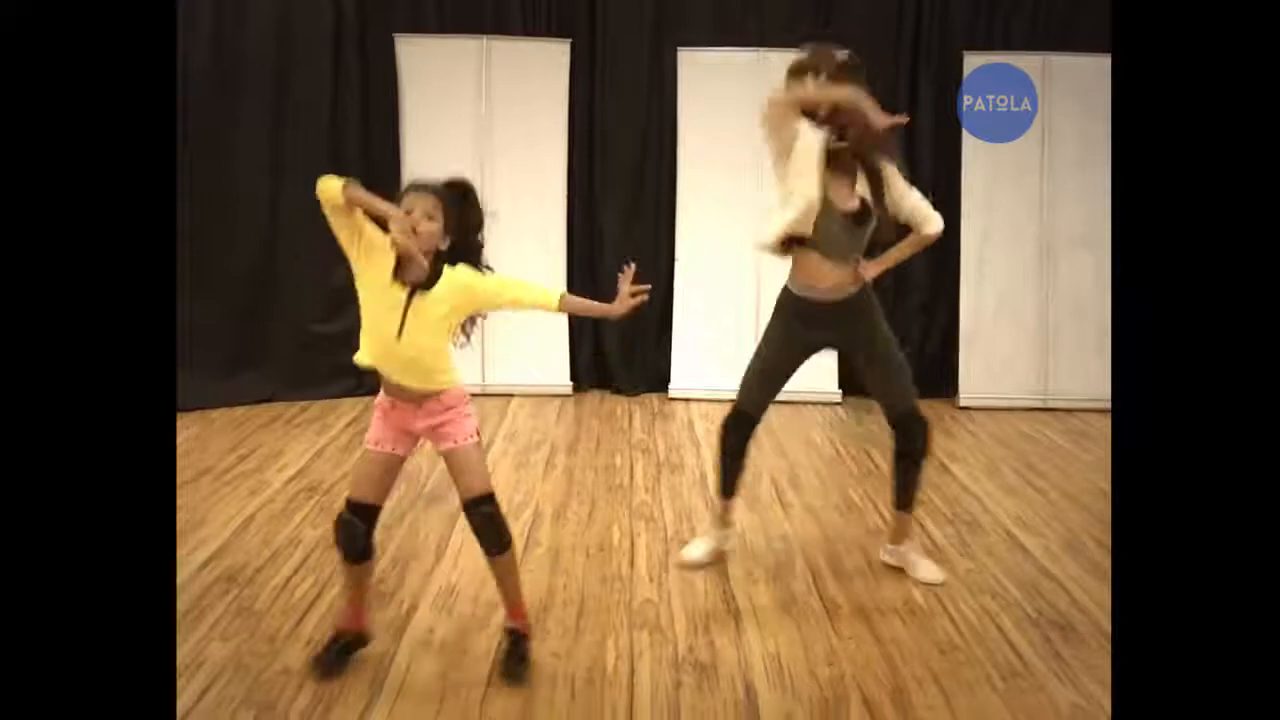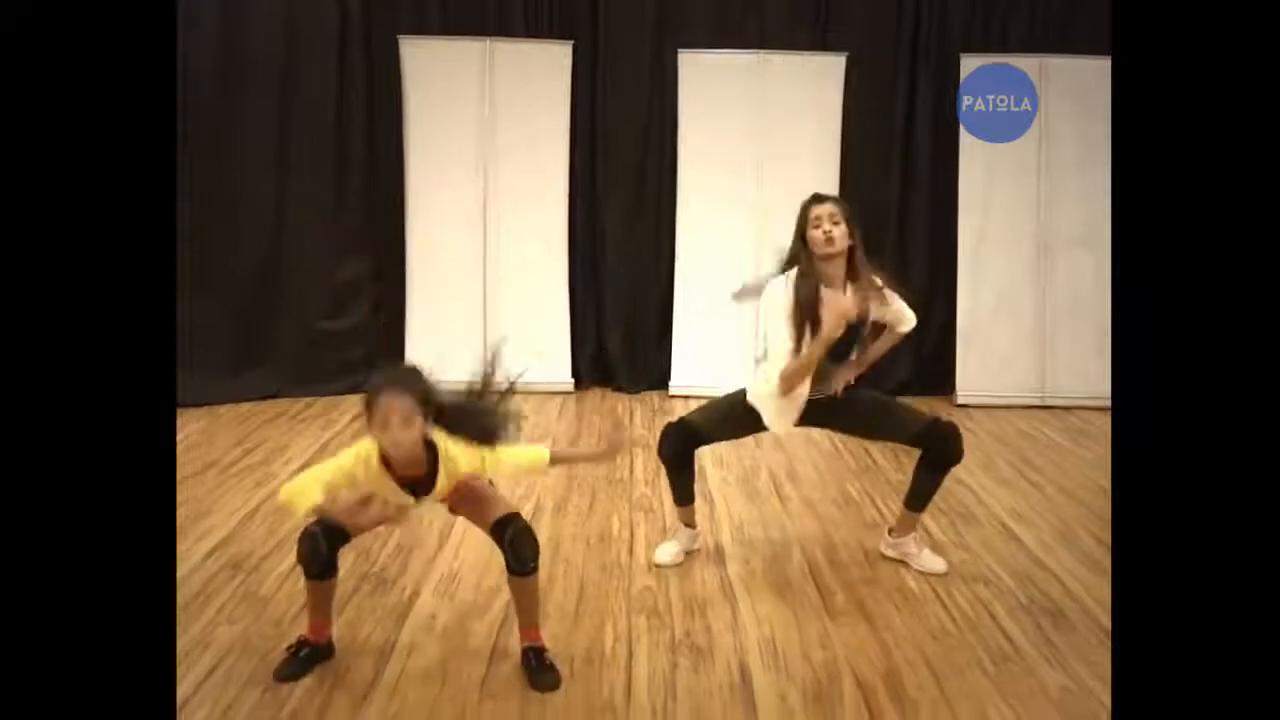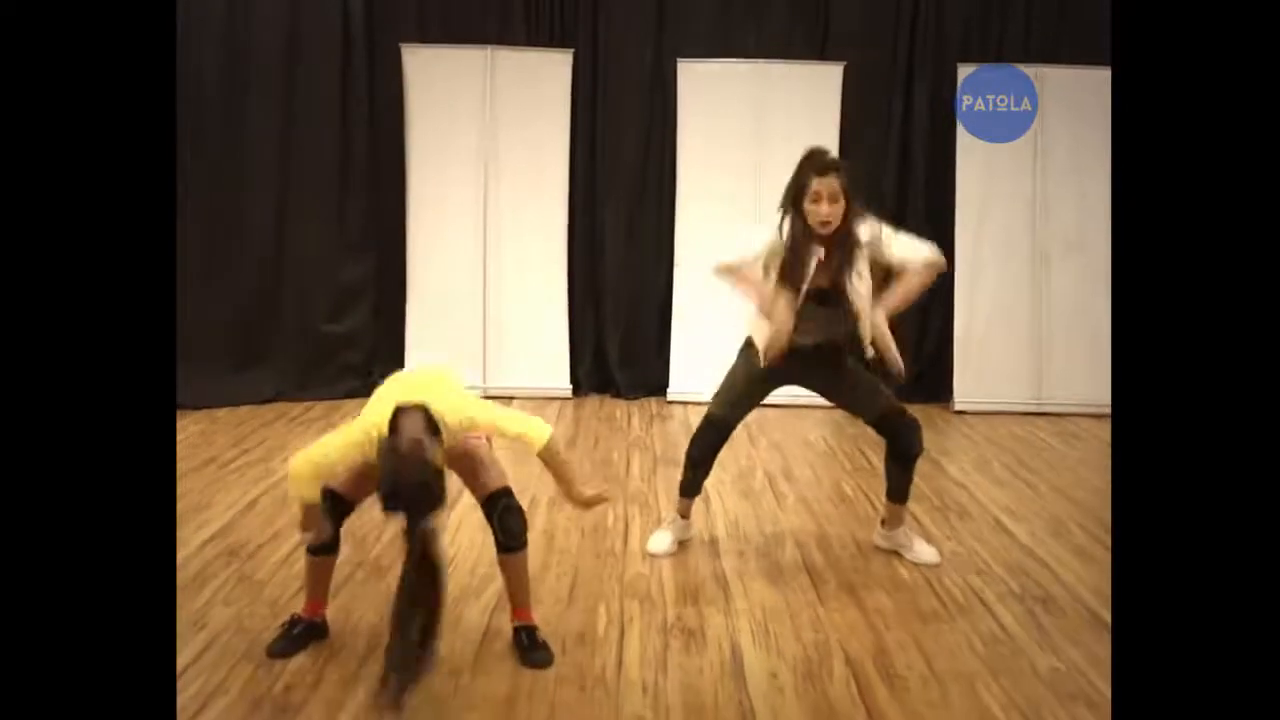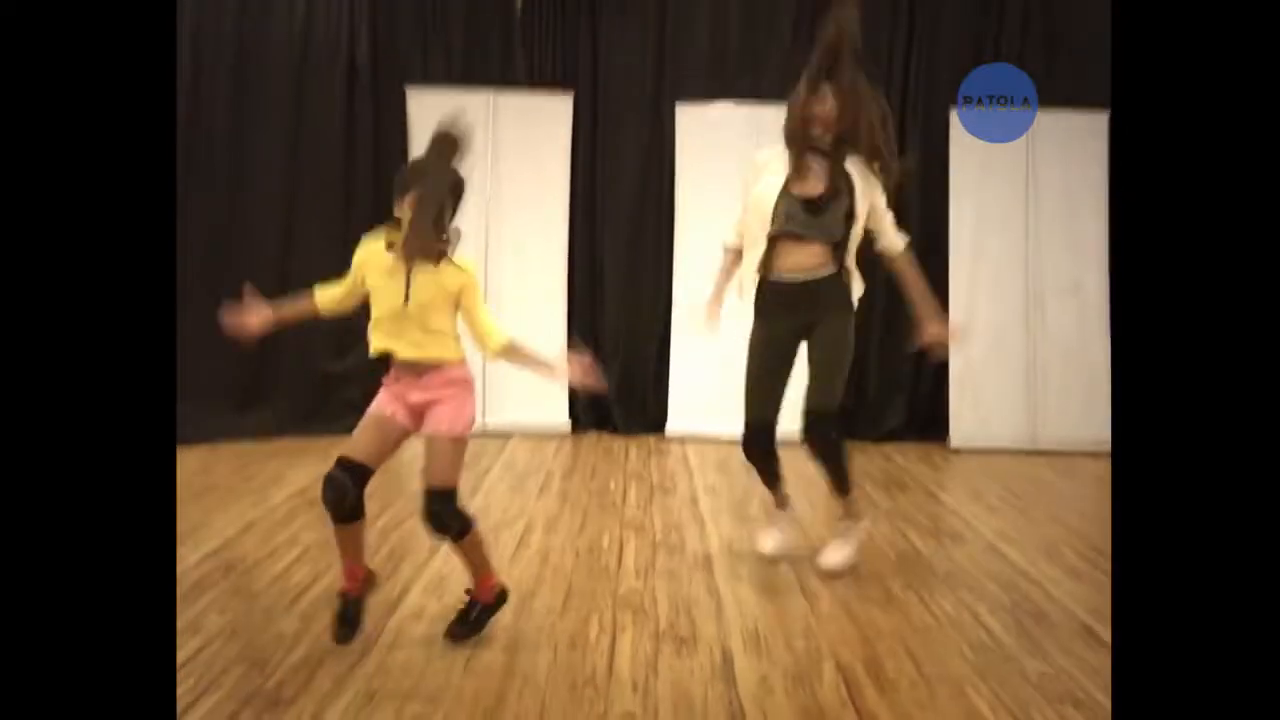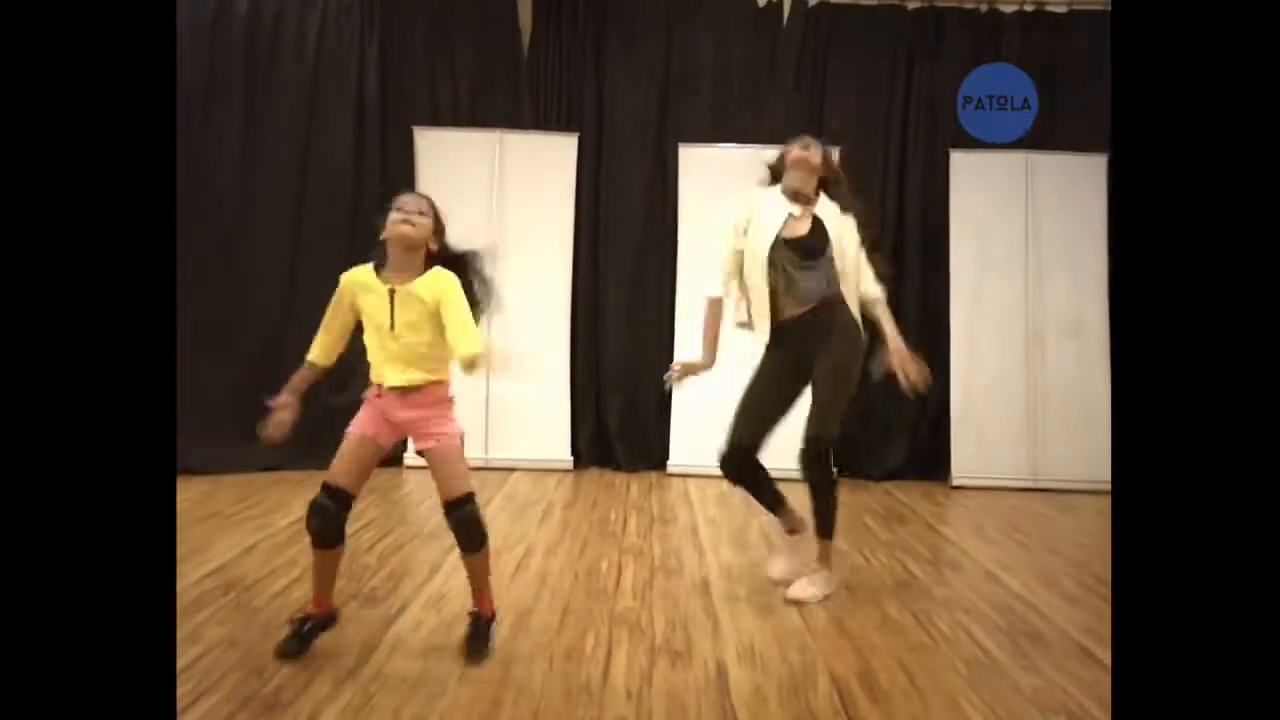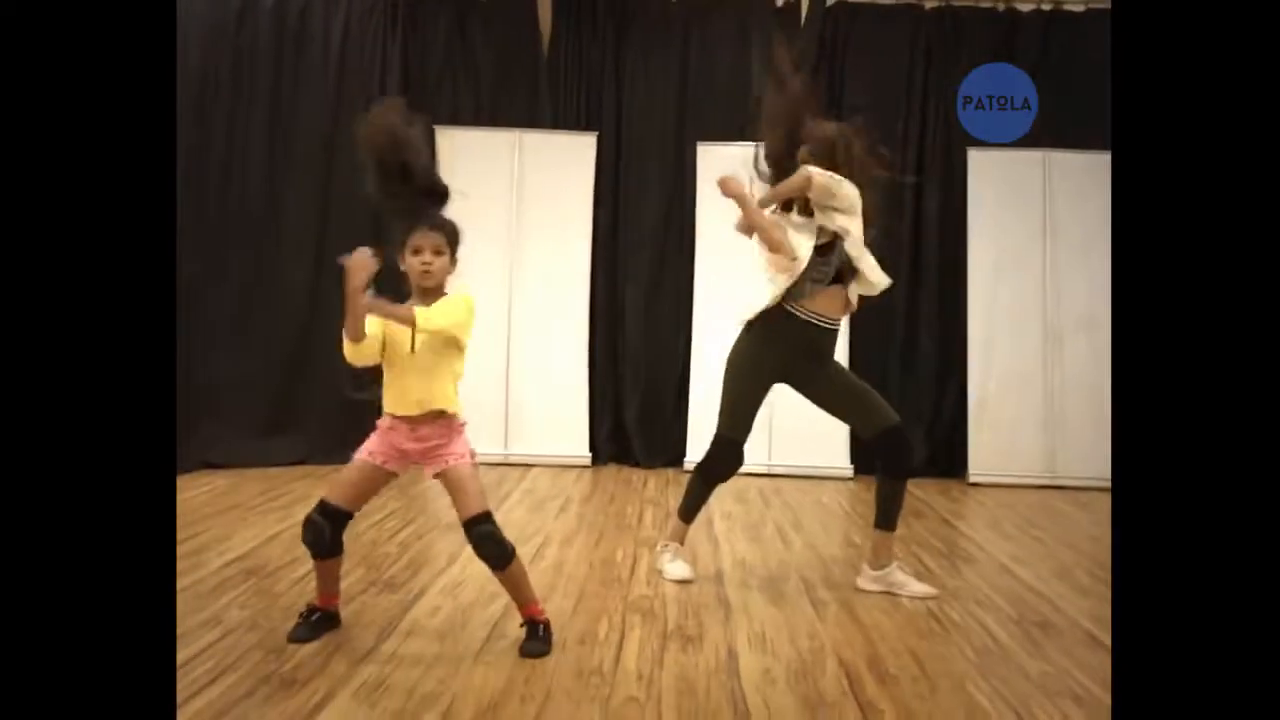
dt=0.3s
person 1, frame 1
left shoulder: (879, 174)
right shoulder: (804, 156)
left elbow: (930, 225)
right elbow: (784, 100)
left wrist: (878, 266)
right wrist: (851, 102)
left hip: (857, 314)
right hip: (797, 314)
left knee: (909, 423)
right knee: (740, 422)
left ankle: (900, 541)
right ankle: (720, 528)
person 1, frame 2
left shoulder: (870, 289)
right shoulder: (786, 291)
left elbow: (904, 323)
right elbow: (786, 380)
left wrist: (856, 367)
right wrist: (829, 329)
left hip: (836, 399)
right hip: (781, 398)
left knee: (945, 440)
right knee: (675, 439)
left ankle: (901, 536)
right ankle: (687, 529)
person 1, frame 3
left shoulder: (864, 236)
right shoulder: (783, 241)
left elbow: (929, 260)
right elbow: (728, 268)
left wrist: (881, 311)
right wrist: (768, 306)
left hip: (832, 353)
right hip: (774, 346)
left knee: (904, 429)
right knee: (714, 426)
left ankle: (893, 527)
right ankle: (680, 520)
person 1, frame 4
left shoulder: (857, 174)
right shoulder: (770, 166)
left elbow: (891, 244)
right elbow: (741, 238)
left wrist: (927, 313)
right wrist: (720, 288)
left hip: (830, 300)
right hip: (775, 303)
left knee: (818, 421)
right knee: (757, 435)
left ankle: (849, 520)
right ankle: (781, 513)
person 1, frame 5
left shoulder: (837, 218)
right shoulder: (755, 211)
left elbow: (867, 286)
right elbow: (723, 283)
left wrist: (895, 344)
right wrist: (708, 352)
left hip: (835, 342)
right hip: (786, 347)
left knee: (815, 452)
right knee: (735, 457)
left ankle: (823, 563)
right ankle: (793, 531)
person 1, frame 6
left shoulder: (845, 196)
right shoulder: (782, 219)
left elbow: (812, 179)
right elbow: (783, 252)
left wrist: (751, 202)
right wrist: (746, 204)
left hip: (817, 356)
right hip: (768, 342)
left knee: (896, 442)
right knee: (726, 451)
left ankle: (879, 565)
right ankle: (672, 543)
person 2, frame 1
left shoulder: (460, 282)
right shoulder: (374, 255)
left elbow: (533, 294)
right elbow: (328, 190)
left wrist: (606, 308)
right wrist: (390, 217)
left hip: (446, 408)
right hip: (394, 407)
left knee: (484, 515)
right knee: (354, 520)
left ankle: (517, 627)
right ankle: (352, 628)
person 2, frame 2
left shoulder: (455, 452)
right shoulder: (364, 457)
left elbow: (531, 457)
right elbow: (293, 492)
left wrist: (595, 454)
right wrist: (353, 516)
left hip: (455, 488)
left knee: (519, 538)
right knee: (316, 539)
left ankle: (532, 645)
right ankle: (316, 639)
person 2, frame 3
left shoulder: (462, 416)
right shoulder: (367, 436)
left elbow: (538, 433)
right elbow: (299, 471)
left wrist: (574, 491)
right wrist: (314, 523)
left hip: (453, 433)
left knee: (505, 510)
right knee: (328, 507)
left ankle: (524, 625)
right ankle: (310, 617)
person 2, frame 4
left shoulder: (457, 274)
right shoulder: (370, 253)
left elbow: (491, 339)
right elbow: (341, 297)
left wrist: (552, 369)
right wrist: (272, 315)
left hip: (446, 390)
right hip: (398, 388)
left knee: (439, 508)
right knee: (339, 485)
left ankle: (487, 592)
right ankle: (354, 583)
person 2, frame 5
left shoulder: (443, 283)
right shoulder: (355, 282)
left elbow: (468, 348)
right elbow: (326, 344)
left wrist: (469, 356)
right wrist: (288, 399)
left hip: (431, 406)
right hip: (379, 403)
left knee: (462, 514)
right knee: (326, 509)
left ankle: (482, 612)
right ankle: (319, 611)
person 2, frame 6
left shoulder: (459, 308)
right shoulder: (383, 314)
left elbow: (427, 321)
right elbow: (357, 352)
left wrist: (367, 299)
right wrist: (354, 292)
left hip: (443, 437)
right hip: (393, 434)
left knee: (484, 535)
right knee: (319, 526)
left ankle: (535, 619)
right ankle: (325, 608)
